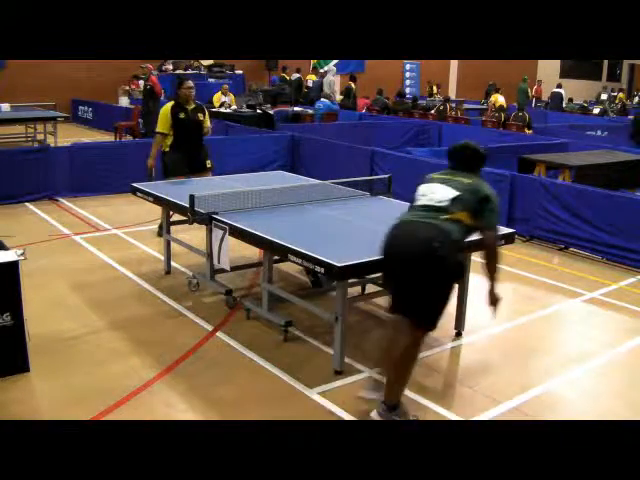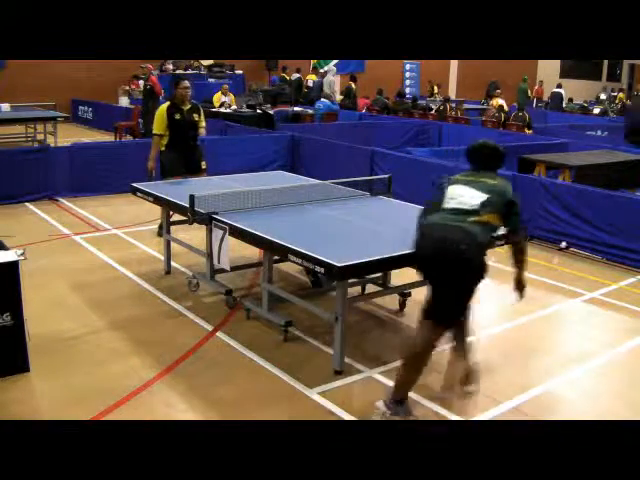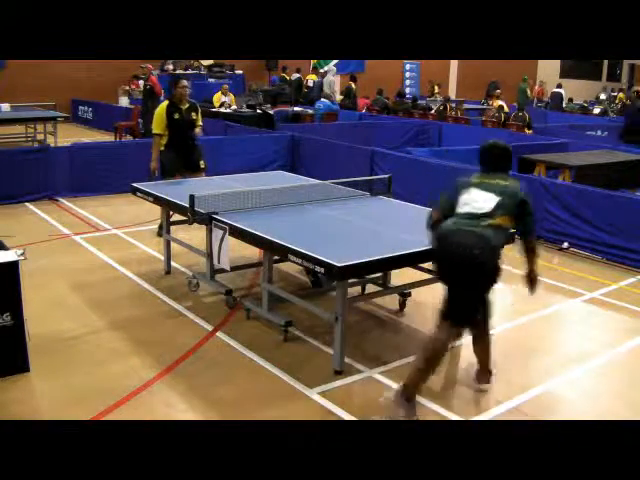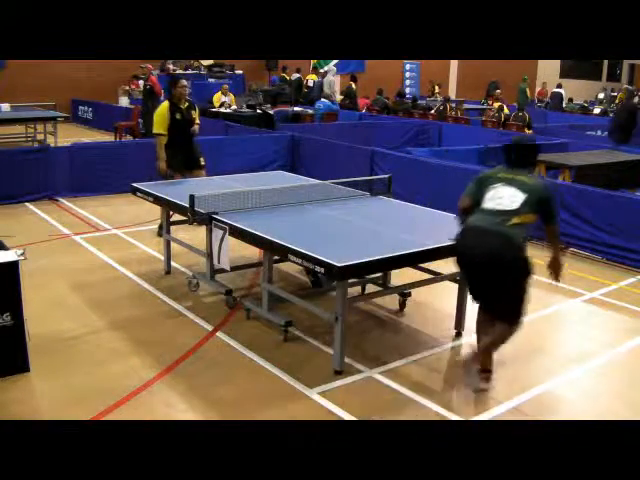
dt=0.1s
person 1, frame 1
left shoulder: (429, 179)
right shoulder: (483, 190)
right elbow: (490, 242)
right wrist: (492, 285)
left hip: (398, 238)
right hip: (436, 247)
left knee: (404, 314)
right knee: (414, 328)
left ankle: (386, 378)
right ankle: (389, 406)
person 1, frame 2
left shoulder: (452, 181)
right shoulder: (506, 191)
left elbow: (424, 216)
right elbow: (517, 239)
right wrist: (519, 274)
left hip: (428, 239)
right hip: (462, 250)
right knee: (433, 326)
left ankle: (463, 363)
right ankle: (396, 402)
person 1, frame 3
left shoulder: (465, 184)
right shoulder: (516, 192)
left elbow: (434, 219)
right elbow: (529, 237)
right wrist: (531, 270)
left hip: (445, 248)
right hip: (478, 258)
left knee: (477, 310)
right knee: (450, 326)
left ankle: (484, 371)
right ankle: (407, 393)
person 1, frame 4
left shoulder: (487, 175)
right shoulder: (543, 189)
left elbow: (463, 206)
right elbow: (552, 230)
right wrist: (556, 257)
left hip: (469, 242)
right hip: (504, 249)
left knee: (487, 307)
right knee: (507, 320)
left ankle: (483, 371)
right ankle: (474, 360)
person 2, frame 1
left shoulder: (201, 108)
right shoulder: (169, 109)
left elbow: (206, 128)
right elbow: (160, 135)
left wrist: (207, 130)
right wrist: (152, 157)
left hip: (198, 151)
right hip: (176, 153)
right ankle: (164, 223)
person 2, frame 2
left shoulder: (196, 107)
right shoulder: (165, 109)
left elbow: (201, 126)
right elbow: (157, 136)
left wrist: (201, 131)
right wrist: (152, 159)
left hip: (193, 151)
right hip: (172, 153)
right ankle: (164, 223)
person 2, frame 3
left shoulder: (194, 106)
right shoulder: (164, 108)
left elbow: (198, 124)
right elbow: (157, 136)
left wrist: (198, 130)
right wrist: (154, 160)
left hip: (192, 150)
right hip: (171, 153)
right ankle: (163, 224)
person 2, frame 4
left shoulder: (192, 104)
right shoulder: (165, 108)
right elbow: (159, 135)
left wrist: (196, 127)
right wrist: (161, 159)
left hip: (190, 149)
right hip: (171, 152)
right ankle: (164, 224)
